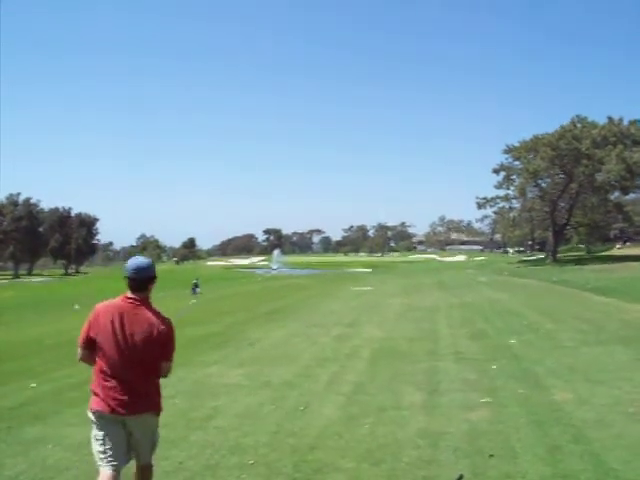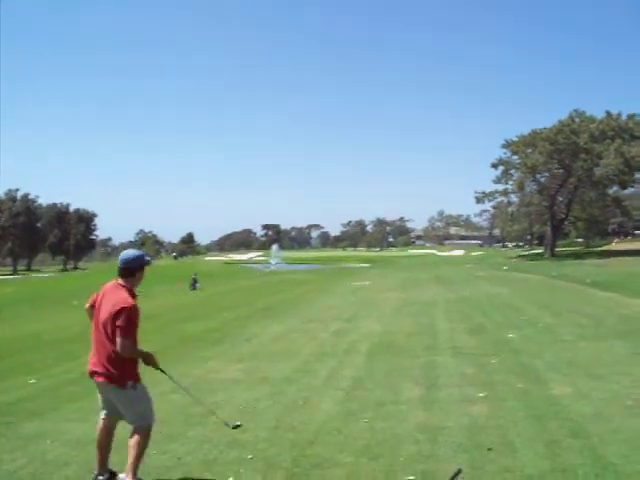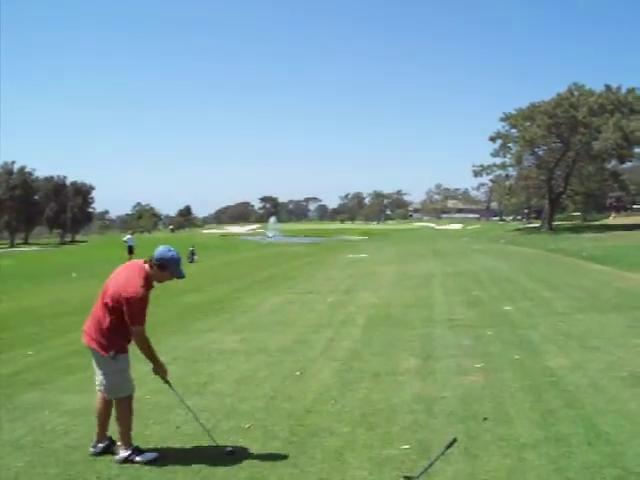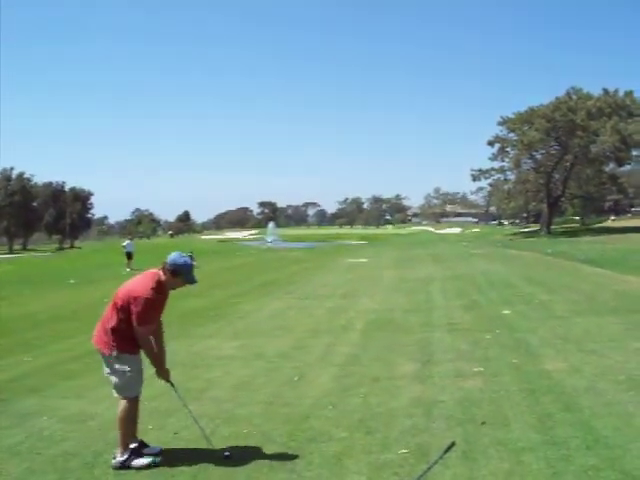
dt=1s
person 1, frame 1
left shoulder: (100, 312)
right shoulder: (161, 325)
left elbow: (83, 354)
right elbow: (164, 371)
left hip: (104, 404)
right hip: (144, 405)
right knee: (144, 459)
person 1, frame 2
left shoulder: (107, 289)
right shoulder: (128, 305)
left elbow: (89, 309)
right elbow: (124, 348)
right wrist: (146, 356)
left hip: (100, 368)
right hip: (120, 375)
left knee: (107, 420)
right knee: (144, 424)
person 1, frame 3
left shoulder: (136, 265)
right shoulder: (137, 292)
right elbow: (138, 335)
right wrist: (157, 364)
left hip: (99, 335)
right hip: (108, 343)
left knee: (106, 391)
right knee: (124, 394)
left ankle: (101, 441)
right ankle: (126, 449)
person 1, frame 4
left shoulder: (160, 284)
right shoulder: (145, 294)
left elbow: (156, 322)
right elbow: (142, 335)
left wrist: (161, 356)
right wrist: (158, 365)
left hip: (127, 342)
right hip: (115, 344)
left knee: (134, 394)
right knee: (129, 396)
left ankle: (133, 442)
right ankle: (122, 454)
